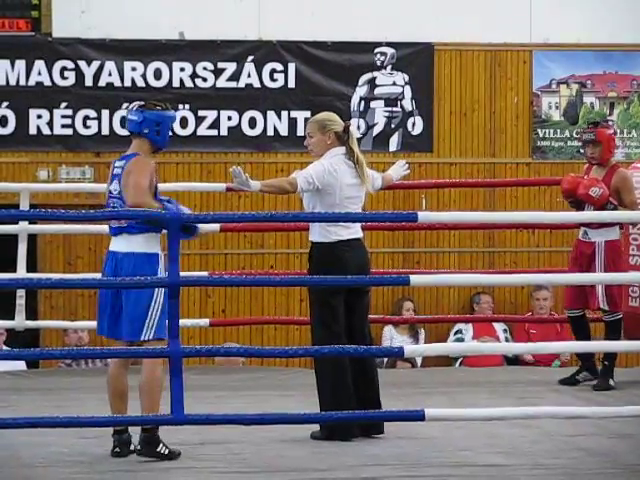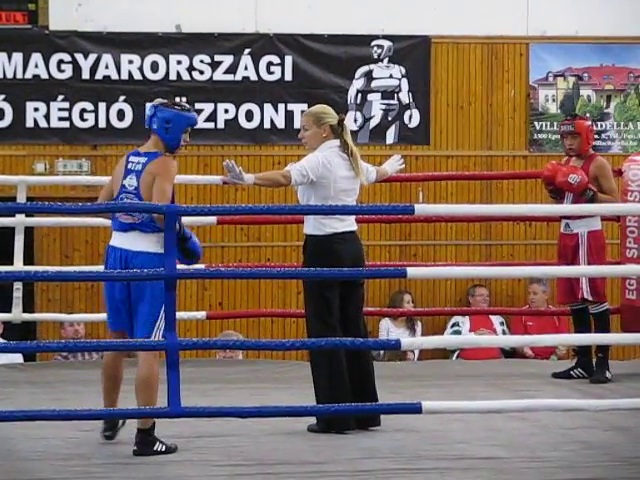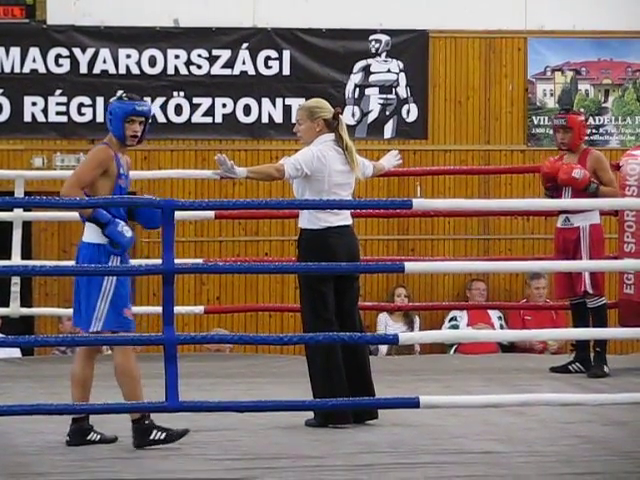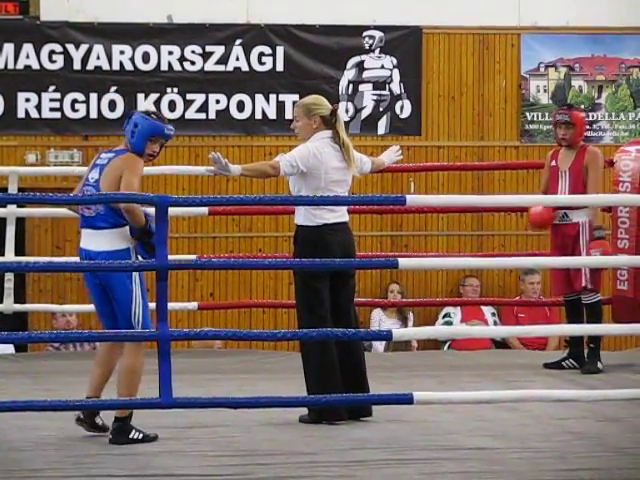
dt=0.7s
person 1, frame 1
left shoulder: (119, 164)
right shoulder: (143, 163)
right elbow: (142, 204)
left hip: (117, 257)
right hip: (144, 259)
left knee: (122, 350)
right knee: (153, 349)
left ankle: (121, 436)
right ankle: (149, 436)
person 1, frame 2
left shoulder: (125, 162)
right shoulder: (165, 164)
left elbow: (102, 207)
right elbow: (160, 212)
right wrist: (185, 239)
left hip: (118, 253)
right hip: (150, 259)
left knee: (120, 340)
right knee: (150, 348)
left ankle: (110, 420)
right ankle: (145, 436)
person 1, frame 3
left shoulder: (122, 160)
right shoulder: (103, 153)
right elbow: (68, 190)
left wrist: (134, 213)
right wrist: (104, 220)
left hip: (101, 250)
right hip: (103, 252)
left knee: (90, 341)
right knee: (122, 337)
left ankle: (79, 426)
right ankle: (142, 425)
person 1, frame 4
left shoulder: (100, 158)
right shoulder: (131, 161)
left elbow: (73, 202)
right elbow: (128, 204)
right wrist: (146, 232)
left hip: (88, 251)
right hip: (116, 254)
left knee: (116, 333)
right knee: (136, 338)
left ankle: (90, 405)
right ankle: (122, 425)
person 2, frame 1
left shoulder: (324, 168)
right shoulder: (357, 167)
left elbow: (290, 184)
right elbow: (382, 179)
left wrist: (254, 185)
right wrist: (396, 172)
left hip: (329, 256)
right hip: (357, 254)
left knee: (330, 339)
right knee: (359, 335)
left ankle: (338, 424)
right ankle: (368, 419)
person 2, frame 2
left shoulder: (319, 160)
right shoulder: (351, 160)
left elbow: (285, 177)
right elbow: (376, 174)
left wrist: (247, 179)
right wrist: (391, 167)
left hip: (323, 249)
right hip: (351, 247)
left knee: (325, 330)
right knee: (353, 327)
left ankle: (335, 417)
right ankle: (364, 412)
person 2, frame 3
left shoulder: (313, 155)
right shoulder: (347, 154)
left elbow: (278, 171)
right elbow: (372, 168)
left wrist: (240, 172)
right wrist: (387, 163)
left hip: (318, 243)
right hip: (346, 241)
left knee: (321, 324)
right knee: (349, 321)
left ankle: (333, 411)
right ankle: (361, 405)
person 2, frame 4
left shoulder: (310, 151)
right shoulder: (344, 151)
left elbow: (273, 168)
right elbow: (372, 164)
left wrist: (234, 170)
right wrist: (389, 158)
left hip: (314, 239)
right hip: (342, 238)
left knee: (316, 321)
right knee: (344, 318)
left ankle: (326, 407)
right ankle: (355, 402)
person 3, frame 1
right shoulder: (587, 170)
left wrist: (608, 204)
right wrist: (573, 200)
left hip: (607, 243)
right hip: (584, 242)
left knee: (610, 306)
right knee: (574, 306)
left ankle: (607, 370)
right ankle: (587, 366)
person 3, frame 2
left shoulder: (598, 164)
right shoulder: (565, 163)
left elbow: (615, 202)
left wrist: (587, 191)
right wrist: (553, 190)
left hip: (588, 234)
right hip: (567, 233)
left knee: (595, 296)
right knee: (573, 299)
left ankle: (602, 362)
right ankle: (583, 362)
person 3, frame 3
left shoulder: (594, 157)
right shoulder: (558, 161)
left elbow: (615, 193)
left wrist: (588, 185)
right wrist: (549, 187)
left hip: (587, 228)
right hip: (563, 228)
left knee: (592, 290)
right knee: (573, 294)
left ankle: (600, 357)
right ankle: (581, 357)
person 3, frame 4
left shoulder: (591, 154)
right shoulder: (552, 156)
left elbow: (594, 195)
right elbow: (544, 192)
left wrist: (597, 233)
left hip: (582, 224)
right hip: (559, 226)
left knee: (588, 288)
right knee: (568, 291)
left ankle: (594, 354)
right ankle: (575, 353)
